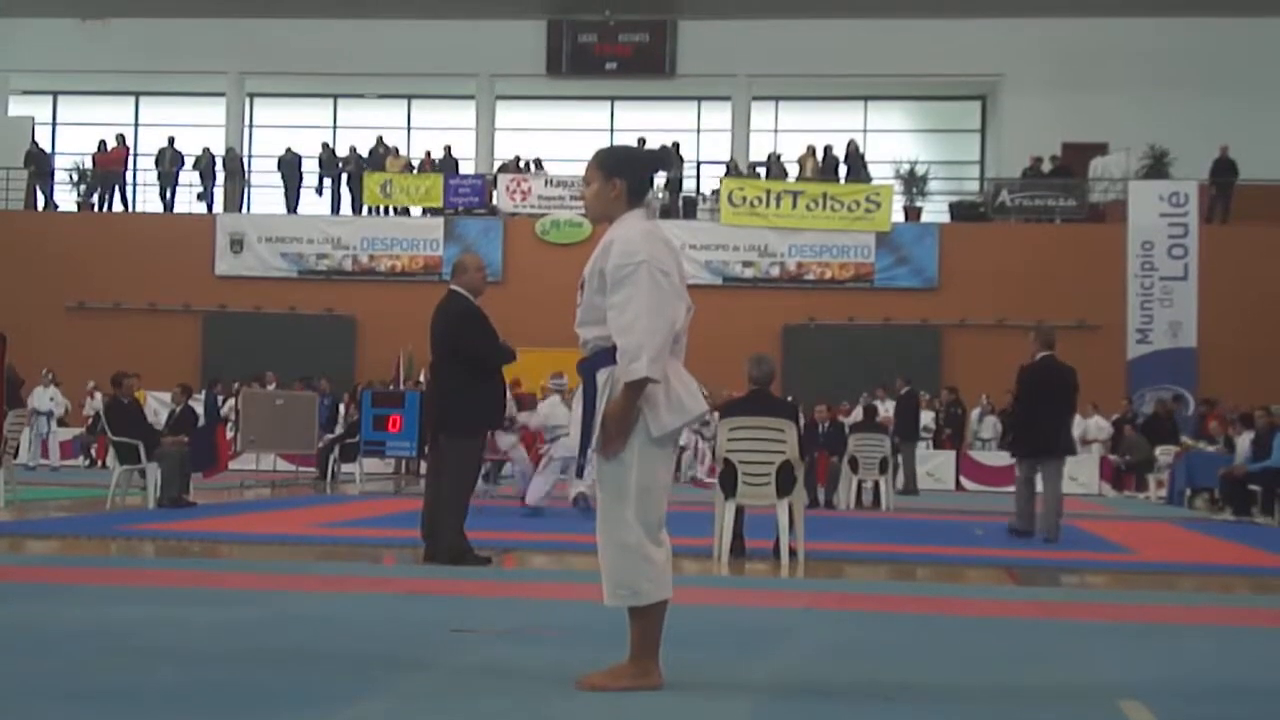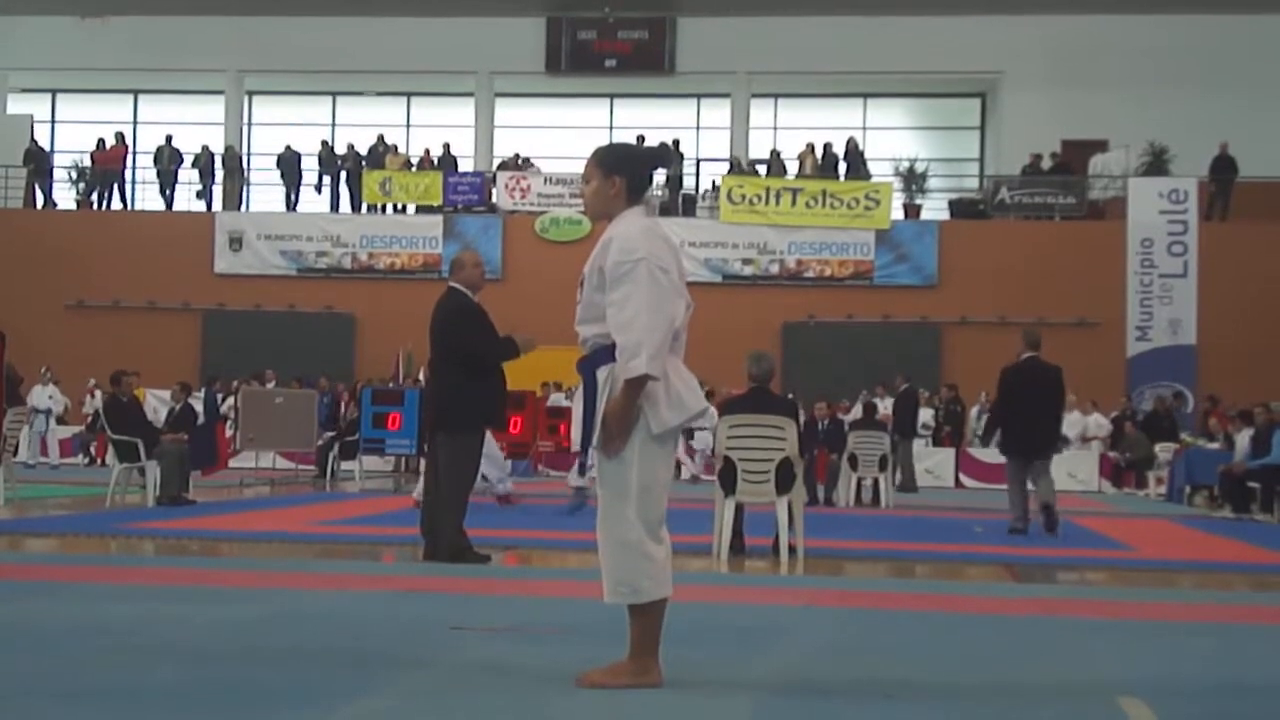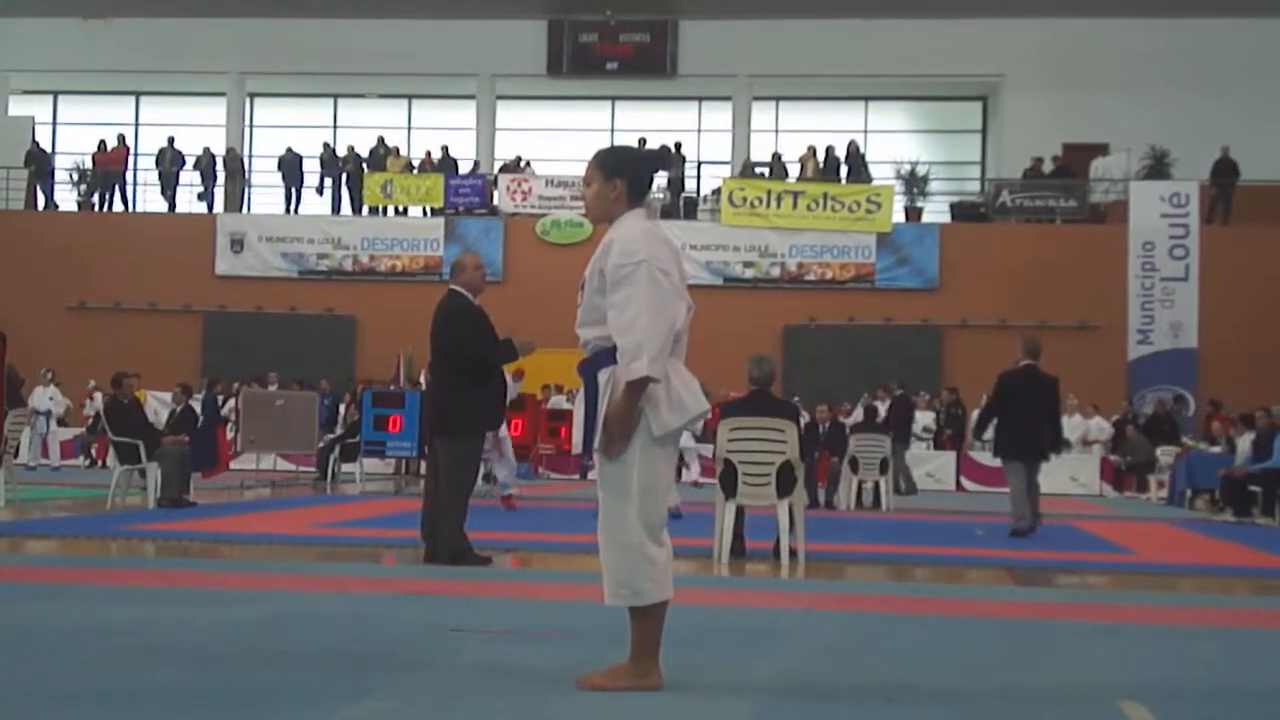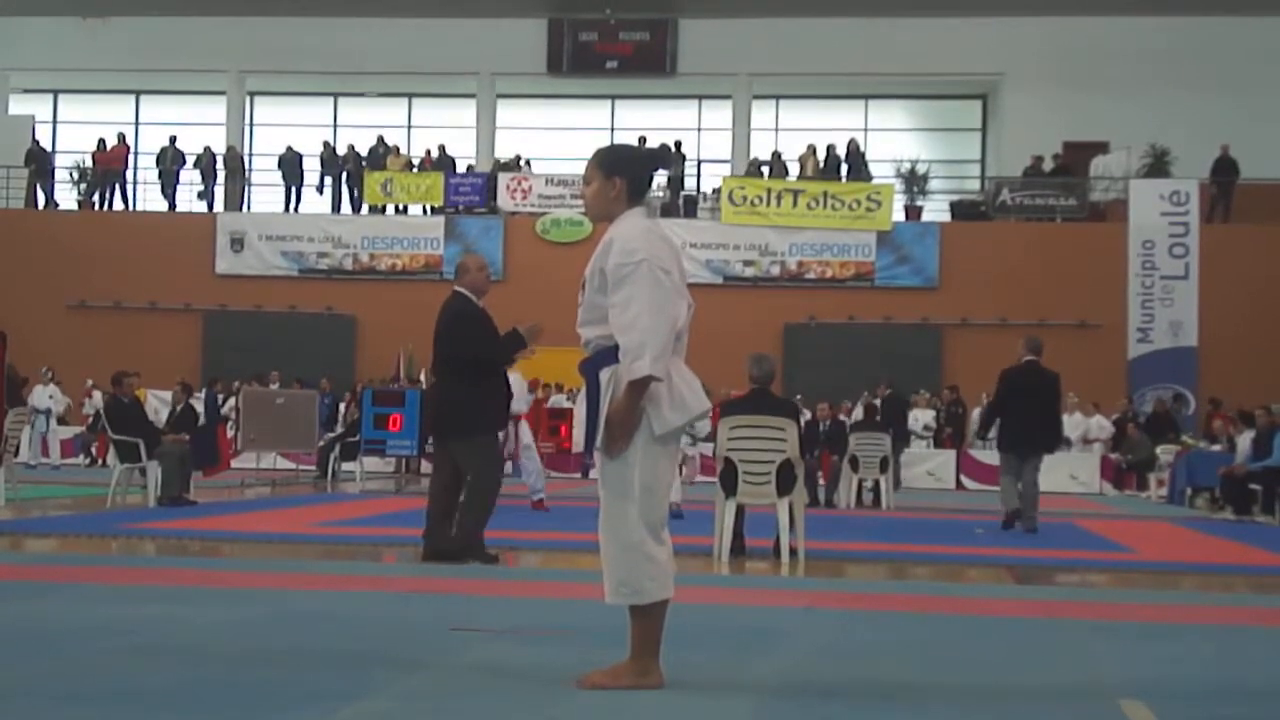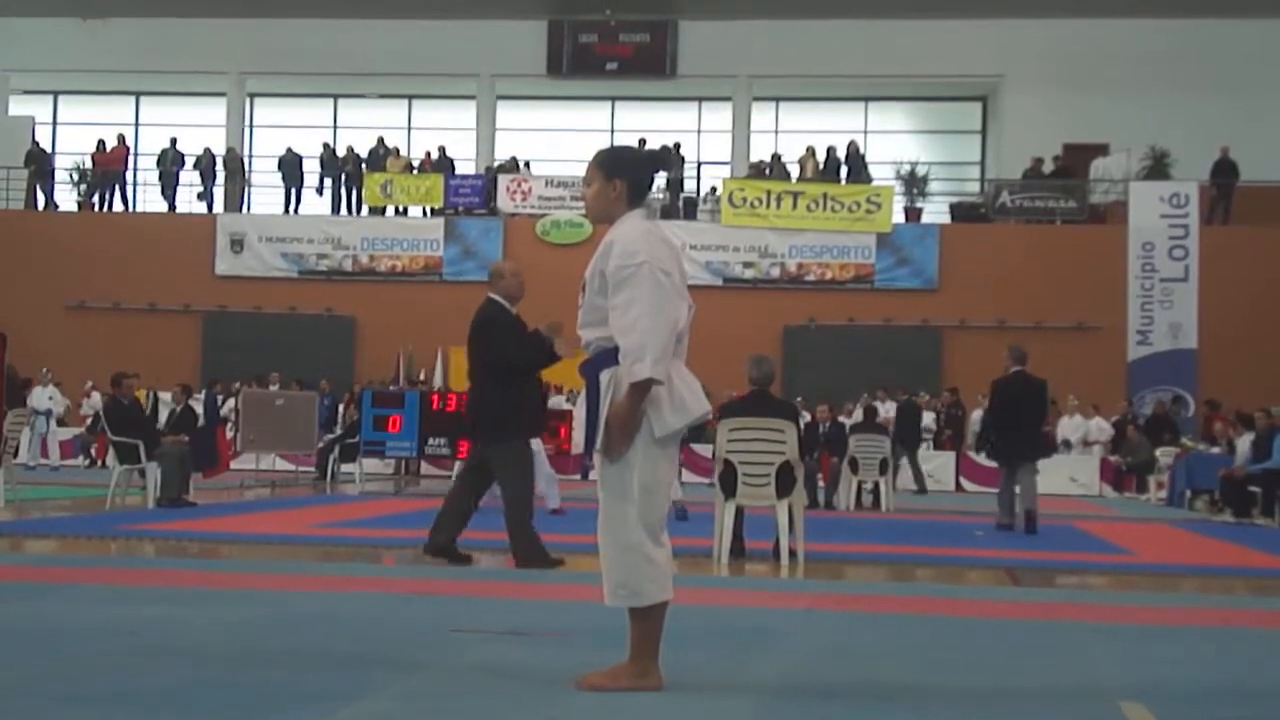
dt=0.4s
person 1, frame 1
left shoulder: (630, 241)
right shoulder: (637, 238)
left elbow: (643, 329)
left wrist: (624, 403)
left hip: (632, 395)
right hip: (635, 394)
left knee: (631, 525)
right knee: (631, 525)
left ankle: (643, 665)
right ankle: (641, 660)
person 1, frame 2
left shoulder: (630, 238)
right shoulder: (637, 237)
left elbow: (643, 327)
left wrist: (627, 400)
left hip: (635, 392)
right hip: (635, 391)
left knee: (633, 521)
right knee: (636, 521)
left ankle: (643, 661)
right ankle: (642, 657)
person 1, frame 3
left shoulder: (630, 241)
right shoulder: (640, 238)
left elbow: (644, 329)
left wrist: (626, 404)
left hip: (634, 395)
right hip: (638, 394)
left knee: (632, 524)
right knee: (634, 525)
left ankle: (643, 665)
right ankle: (641, 661)
person 1, frame 4
left shoulder: (629, 240)
right shoulder: (639, 237)
left elbow: (645, 329)
left wrist: (628, 402)
left hip: (635, 392)
right hip: (641, 391)
left knee: (633, 523)
right knee: (635, 524)
left ankle: (644, 665)
right ankle: (643, 660)
person 1, frame 5
left shoulder: (629, 241)
right shoulder: (642, 238)
left elbow: (645, 331)
left wrist: (630, 405)
left hip: (633, 394)
right hip: (642, 394)
left knee: (631, 524)
right knee: (635, 525)
left ankle: (642, 666)
right ankle: (641, 661)
person 2, frame 1
left shoulder: (448, 307)
right shoulder: (465, 311)
right elbow: (486, 355)
left wrist: (499, 351)
right wrist: (508, 352)
left hip: (447, 404)
right hip: (464, 407)
left knee: (442, 477)
right knee: (458, 479)
left ankle: (435, 543)
right ankle: (450, 546)
person 2, frame 2
left shoulder: (449, 304)
right shoulder: (462, 308)
right elbow: (481, 352)
left wrist: (506, 345)
right wrist: (515, 346)
left hip: (448, 403)
right hip: (462, 405)
left knee: (443, 475)
right knee: (457, 477)
left ankle: (437, 542)
right ankle: (451, 545)
person 2, frame 3
left shoulder: (451, 306)
right shoulder: (462, 310)
right elbow: (477, 354)
left wrist: (505, 349)
right wrist: (513, 349)
left hip: (449, 406)
right hip: (462, 408)
left knee: (443, 479)
right knee: (457, 480)
left ankle: (437, 544)
right ankle: (451, 547)
person 2, frame 4
left shoulder: (458, 308)
right shoulder: (464, 311)
right elbow: (481, 354)
left wrist: (507, 355)
right wrist: (520, 338)
left hip: (453, 409)
right hip: (466, 411)
left knee: (449, 477)
right knee: (487, 472)
left ankle: (438, 542)
right ankle: (467, 540)
person 2, frame 5
left shoulder: (497, 315)
right shoulder: (495, 317)
left elbow: (515, 358)
right elbow: (514, 359)
left wrist: (552, 352)
right wrist: (542, 338)
left hip: (494, 415)
right hip: (502, 416)
left knee: (474, 479)
right knee: (518, 481)
left ankle: (441, 539)
right ankle: (527, 552)
person 3, frame 1
left shoulder: (729, 407)
right shoulder: (789, 409)
right elbow: (800, 452)
left hip: (738, 483)
right hip: (777, 484)
right knee: (793, 478)
left ankle: (736, 542)
right ankle: (782, 543)
person 3, frame 2
left shoulder: (729, 405)
right shoulder: (788, 406)
right elbow: (800, 450)
left hip: (737, 481)
right hip: (777, 481)
right knee: (794, 476)
left ankle: (736, 539)
right ankle: (781, 541)
person 3, frame 3
left shoulder: (729, 408)
right shoulder: (789, 409)
right elbow: (800, 453)
left hip: (738, 484)
right hip: (778, 484)
right knee: (794, 478)
left ankle: (736, 542)
right ankle: (782, 544)
person 3, frame 4
left shoulder: (729, 406)
right shoulder: (789, 408)
left hip: (738, 481)
right hip: (778, 482)
right knee: (793, 476)
left ankle: (736, 541)
right ankle: (782, 543)
person 3, frame 5
left shoulder: (728, 408)
right shoulder: (788, 410)
left hip: (737, 484)
right hip: (777, 484)
right knee: (792, 477)
left ankle: (736, 543)
right ankle: (782, 544)
person 4, frame 1
left shoulder: (1028, 371)
right shoulder: (1069, 372)
left elbow: (1020, 406)
right elbow: (1071, 406)
left wrist: (1011, 434)
left hip: (1031, 437)
right hip: (1058, 438)
left knee: (1025, 481)
right knee: (1053, 484)
left ankle: (1023, 525)
right ankle: (1051, 531)
person 4, frame 2
left shoulder: (1010, 372)
right shoulder: (1054, 372)
left elbow: (999, 405)
right elbow: (1059, 405)
left wrist: (989, 430)
right wrist: (1053, 430)
left hip: (1016, 436)
right hip: (1044, 436)
left knee: (1016, 480)
right knee: (1042, 476)
left ankle: (1019, 523)
right ankle: (1048, 505)
person 4, frame 3
left shoulder: (1007, 378)
right shoulder: (1050, 381)
left elbow: (992, 406)
right elbow: (1054, 415)
left wrist: (979, 428)
right wrist: (1057, 441)
left hip: (1011, 441)
right hip: (1037, 441)
left knee: (1017, 482)
right knee: (1031, 482)
left ankle: (1021, 523)
right ankle: (1033, 521)
person 4, frame 4
left shoulder: (1009, 374)
right shoulder: (1052, 377)
left elbow: (996, 404)
right elbow: (1055, 411)
left wrist: (984, 427)
right wrist: (1056, 437)
left hip: (1012, 436)
right hip: (1038, 437)
left knee: (1008, 475)
right knee: (1030, 479)
left ankle: (1012, 508)
right ankle: (1029, 521)
person 4, frame 5
left shoulder: (1000, 384)
right shoulder: (1040, 384)
left elbow: (991, 416)
right elbow: (1043, 414)
left wrist: (983, 440)
left hip: (1005, 442)
right hip: (1030, 442)
left knee: (1006, 481)
right knee: (1027, 479)
left ankle: (1006, 520)
right ankle: (1029, 511)
